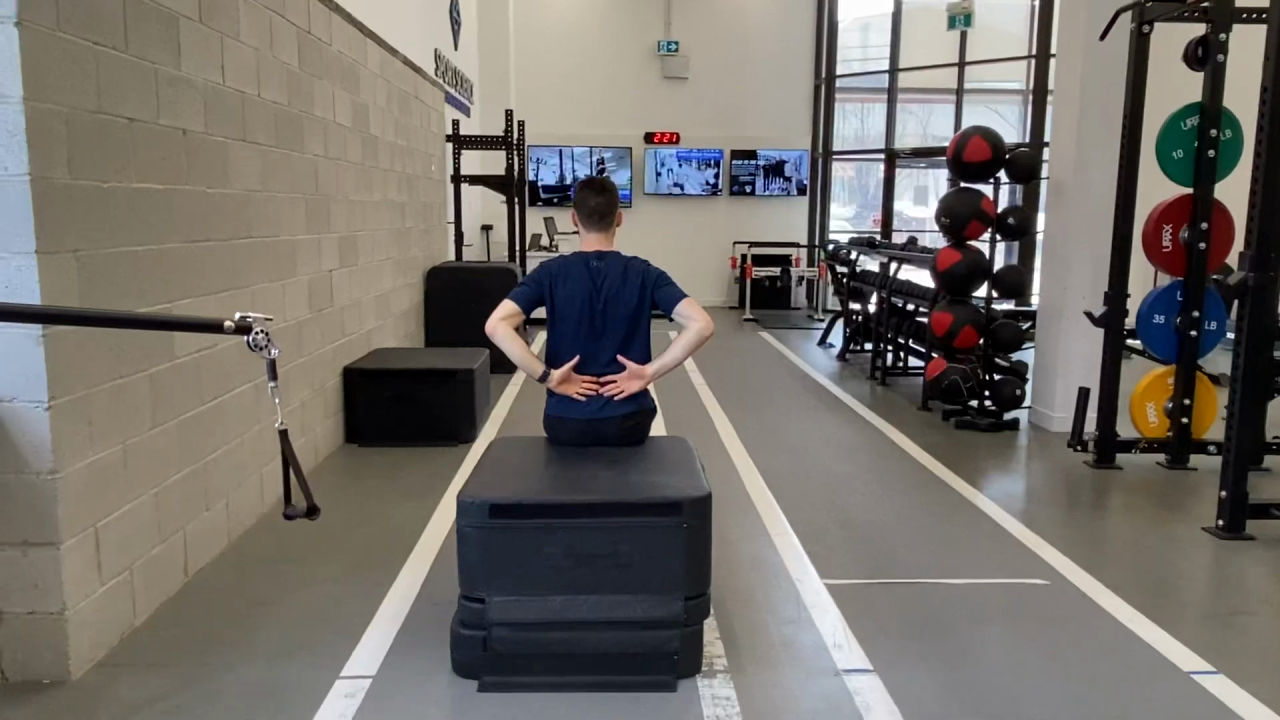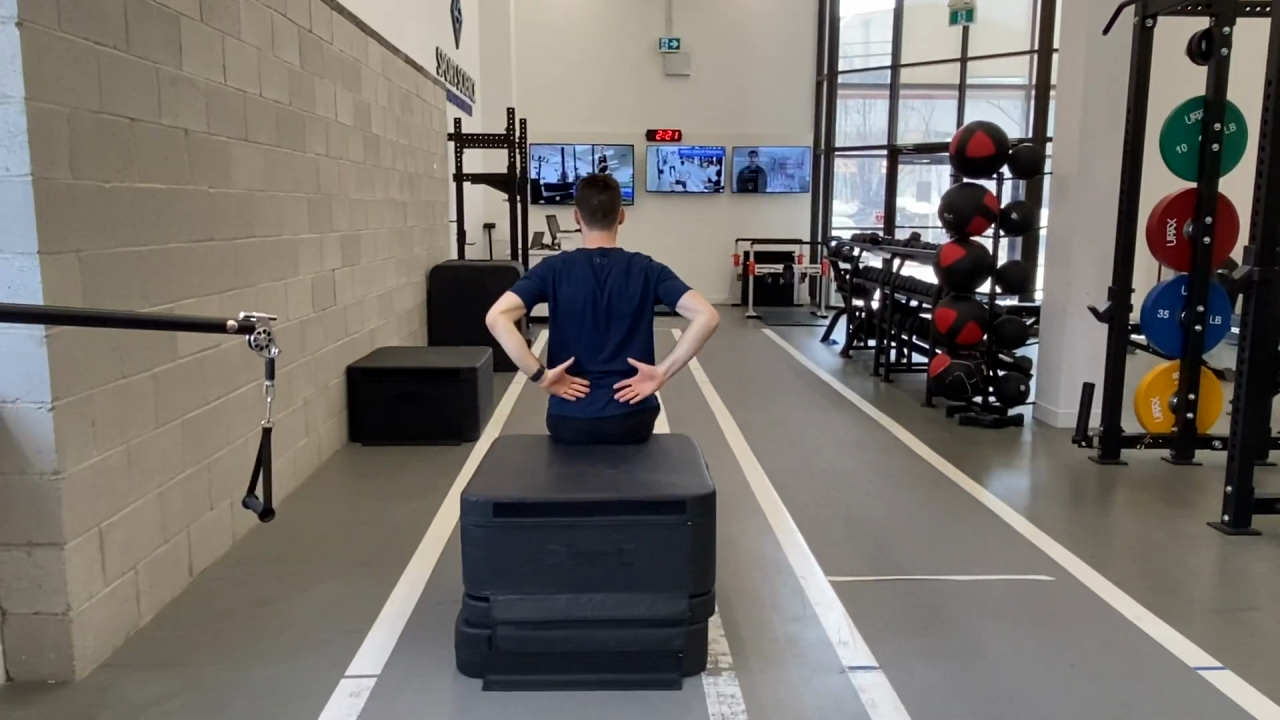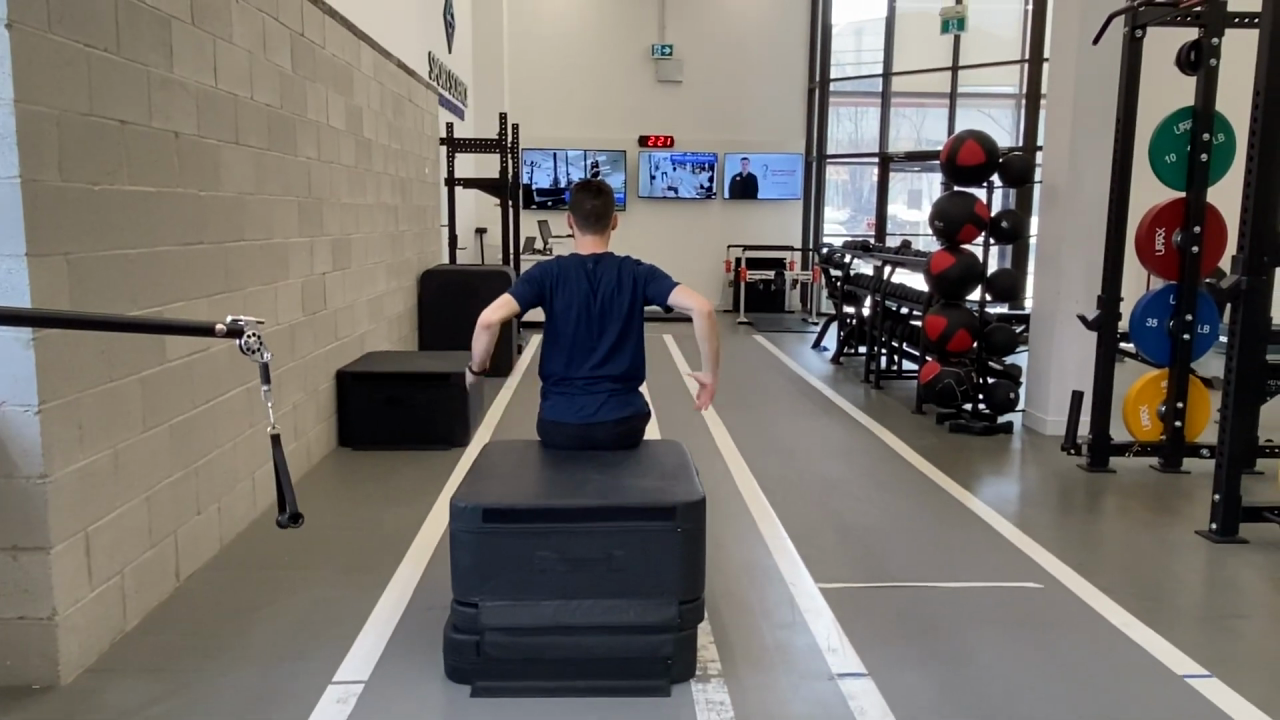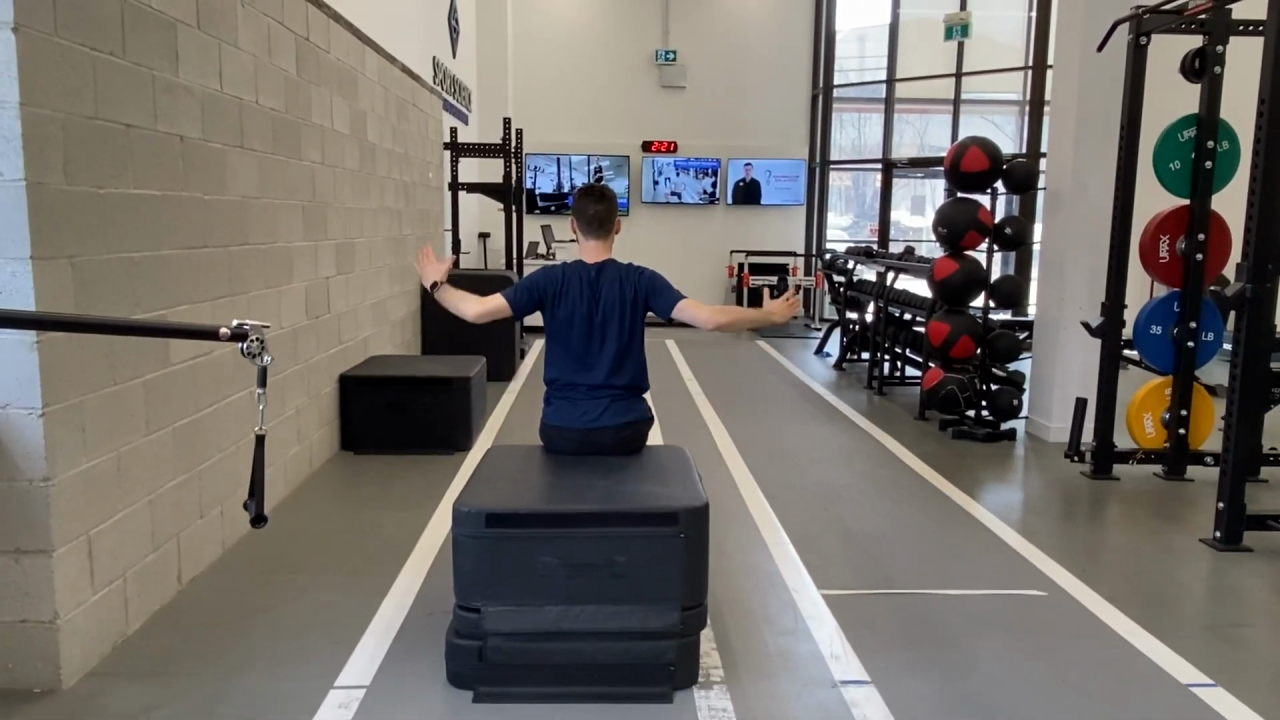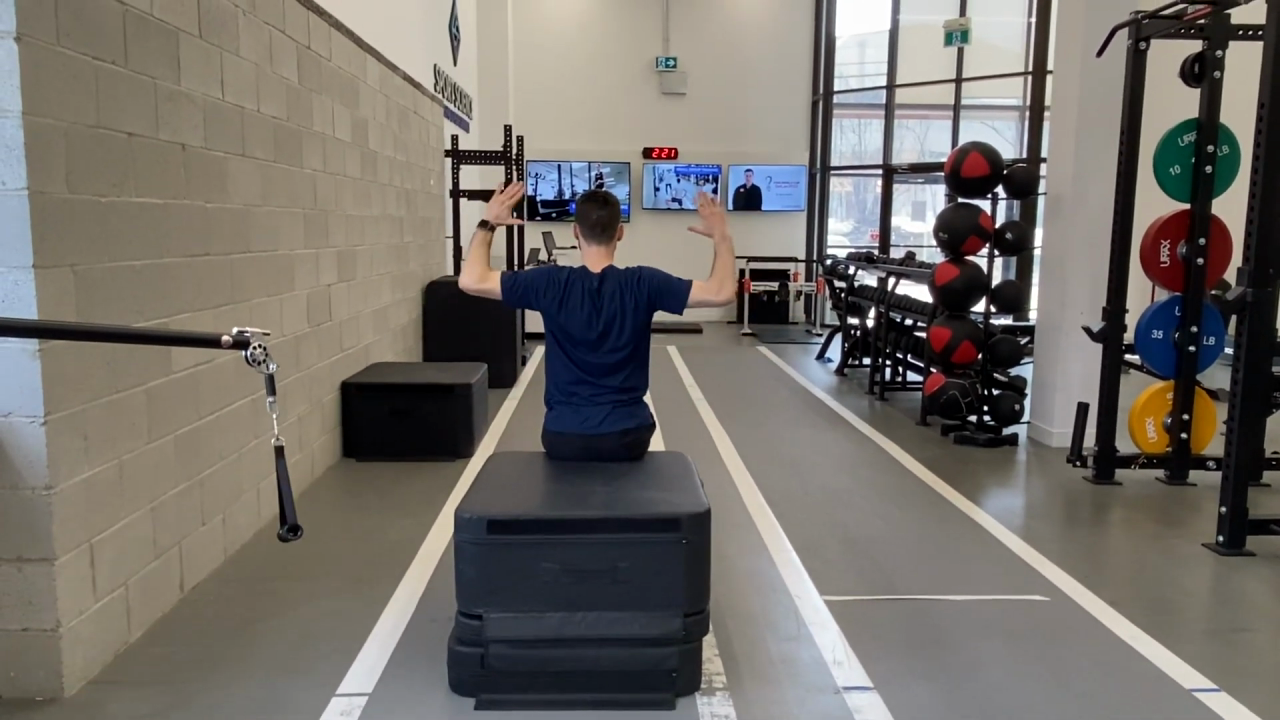
dt=0.7s
person 1, frame 1
left shoulder: (550, 274)
right shoulder: (644, 275)
left elbow: (496, 326)
right elbow: (701, 325)
left wrist: (547, 376)
right wrist: (649, 372)
left hip: (565, 421)
right hip: (628, 420)
person 1, frame 2
left shoulder: (553, 270)
right shoulder: (647, 271)
left elbow: (497, 317)
right elbow: (706, 316)
left wrist: (539, 374)
right wrist: (663, 371)
left hip: (568, 419)
right hip: (631, 418)
person 1, frame 3
left shoulder: (546, 274)
right shoulder: (638, 274)
left elbow: (489, 320)
right elbow: (702, 309)
left wrist: (476, 369)
right wrist: (709, 374)
left hip: (559, 423)
right hip: (623, 421)
person 1, frame 4
left shoulder: (549, 280)
right shoulder: (640, 281)
left elbow: (476, 311)
right elbow: (711, 319)
left wrist: (437, 284)
right wrist: (768, 315)
left hip: (561, 429)
right hip: (625, 428)
person 1, frame 5
left shoulder: (549, 283)
right shoulder: (643, 283)
left elbow: (471, 281)
right elbow: (721, 293)
left wrist: (487, 224)
right wrist: (721, 237)
left hip: (563, 437)
right hip: (628, 436)
